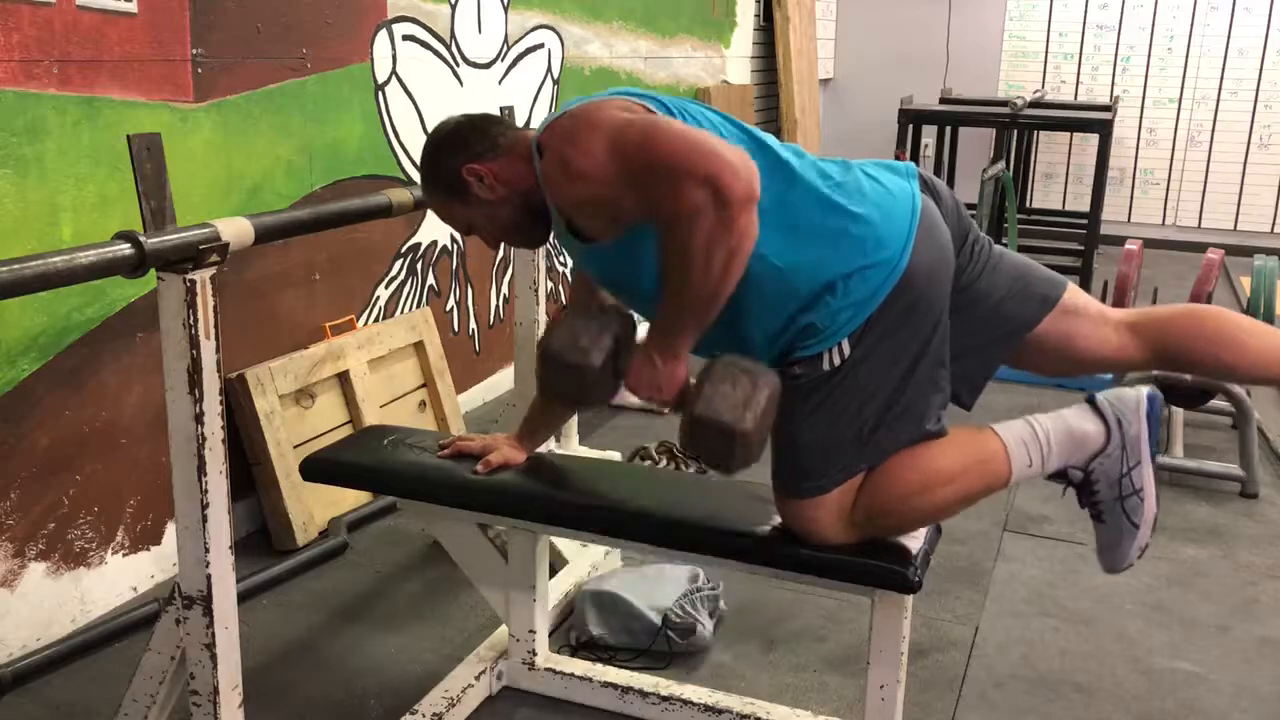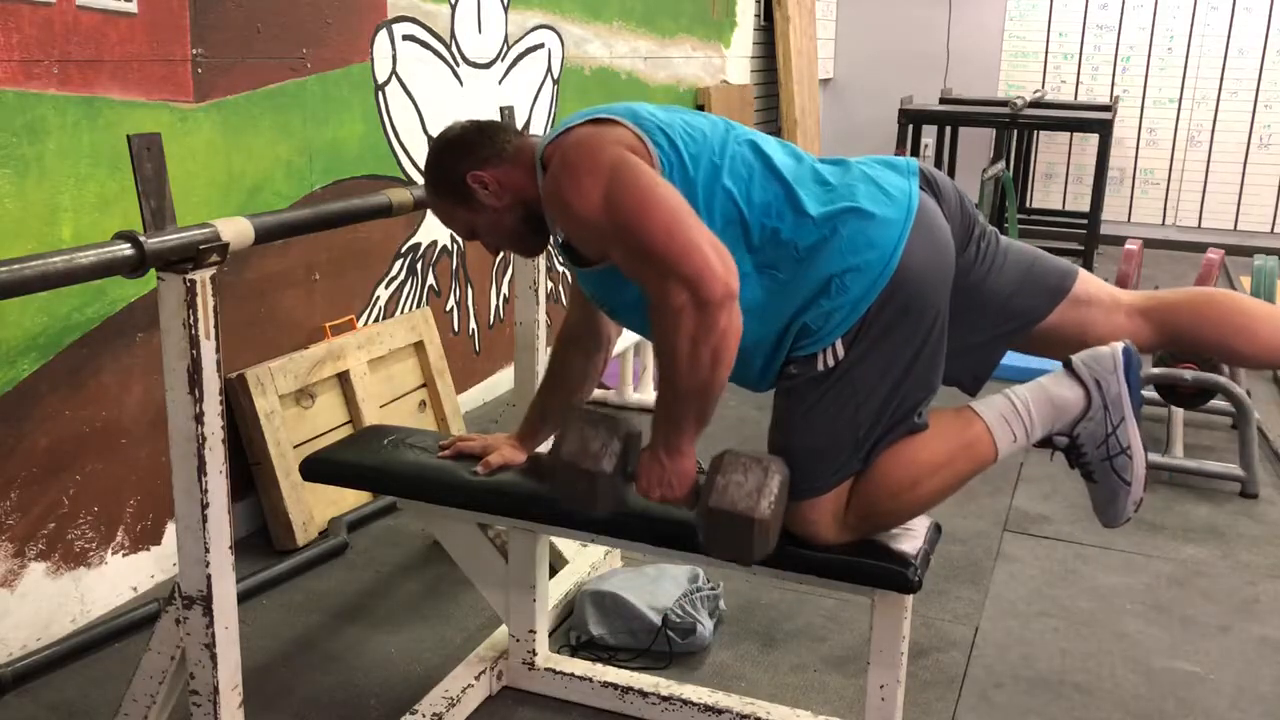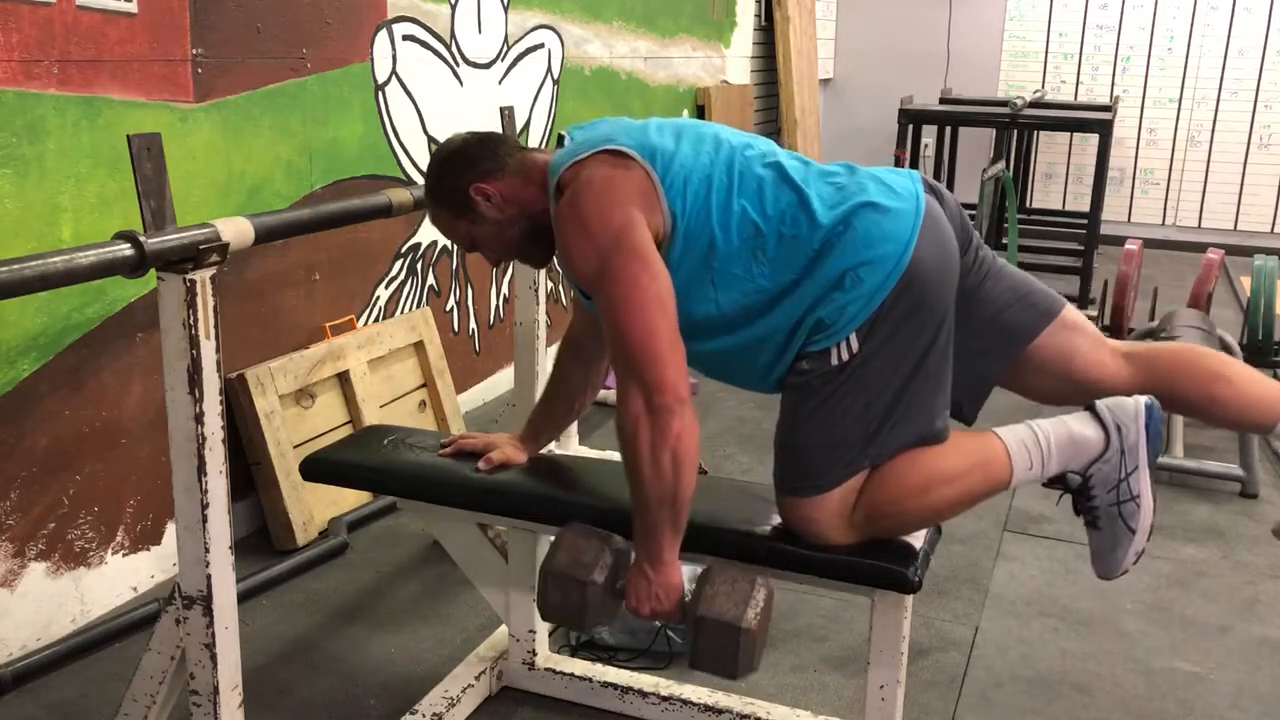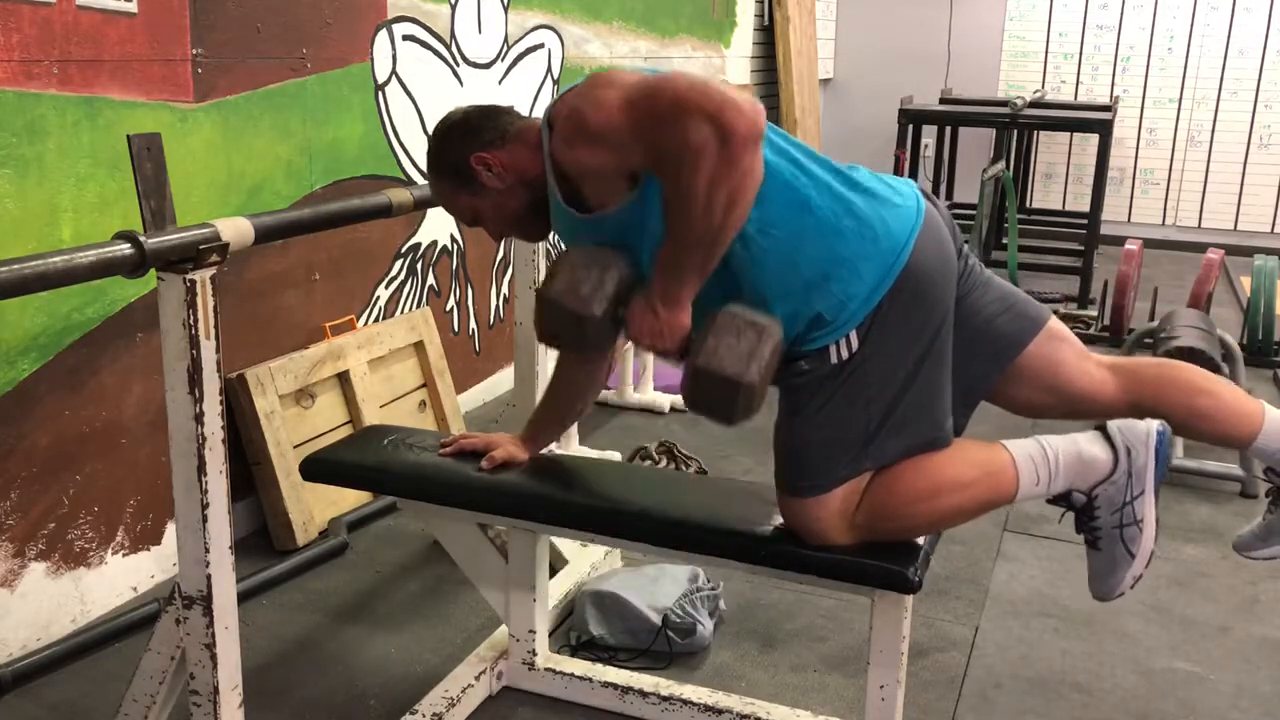
dt=1s
person 1, frame 1
left shoulder: (574, 157)
right shoulder: (586, 197)
left elbow: (725, 187)
left wrist: (671, 346)
right wrist: (524, 439)
left hip: (861, 278)
right hip: (904, 220)
left knee: (823, 516)
right knee: (1125, 338)
left ankle: (1077, 438)
person 1, frame 2
left shoulder: (577, 178)
right shoulder: (594, 165)
left elbow: (708, 292)
right elbow: (588, 328)
left wrist: (672, 448)
right wrist: (525, 440)
left hip: (862, 274)
right hip: (905, 210)
left knee: (819, 516)
right knee: (1135, 318)
left ankle: (1055, 404)
person 1, frame 3
left shoulder: (590, 213)
right shoulder: (595, 172)
left elbow: (658, 396)
right elbow: (593, 337)
left wrist: (657, 560)
right wrist: (527, 441)
left hip: (869, 275)
right hip: (909, 224)
left knee: (823, 516)
right knee: (1110, 365)
left ankle: (1076, 445)
person 1, frame 4
left shoulder: (583, 128)
right shoulder: (583, 200)
left elbow: (730, 124)
left wrist: (672, 291)
right wrist: (528, 440)
left hip: (864, 280)
right hip: (903, 242)
left knee: (824, 516)
right knee: (1094, 380)
left ankle: (1085, 467)
